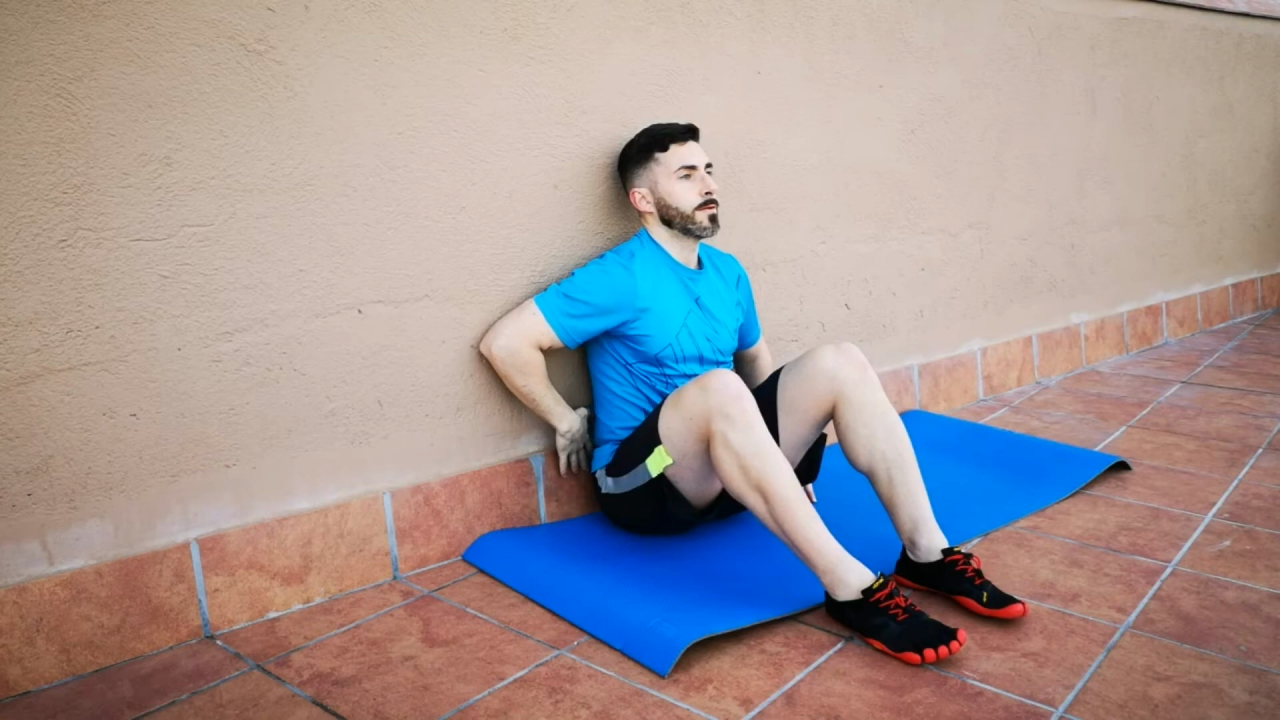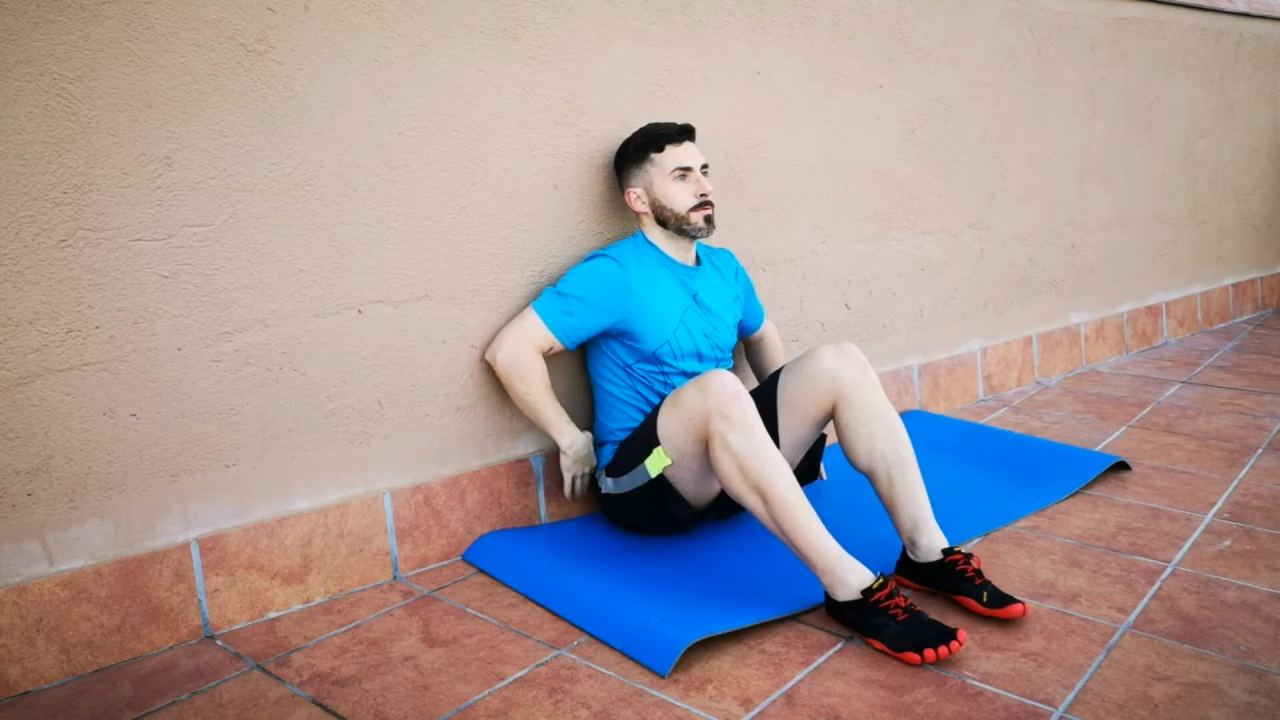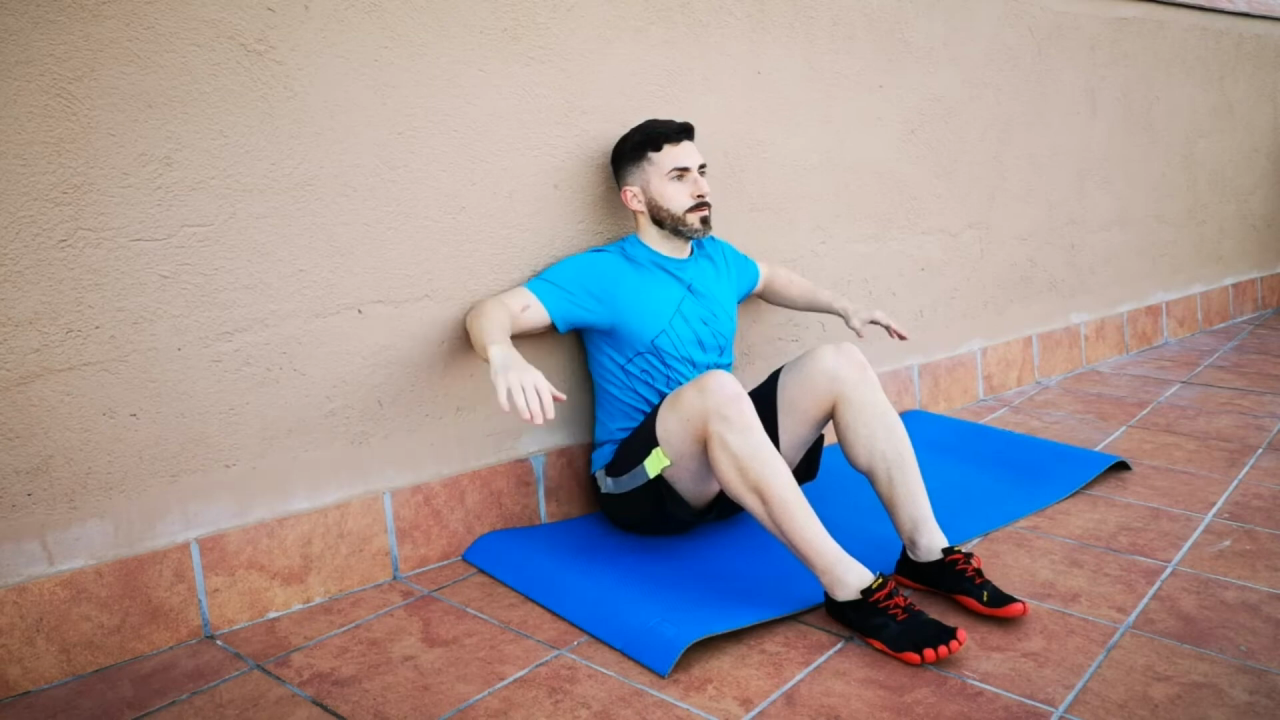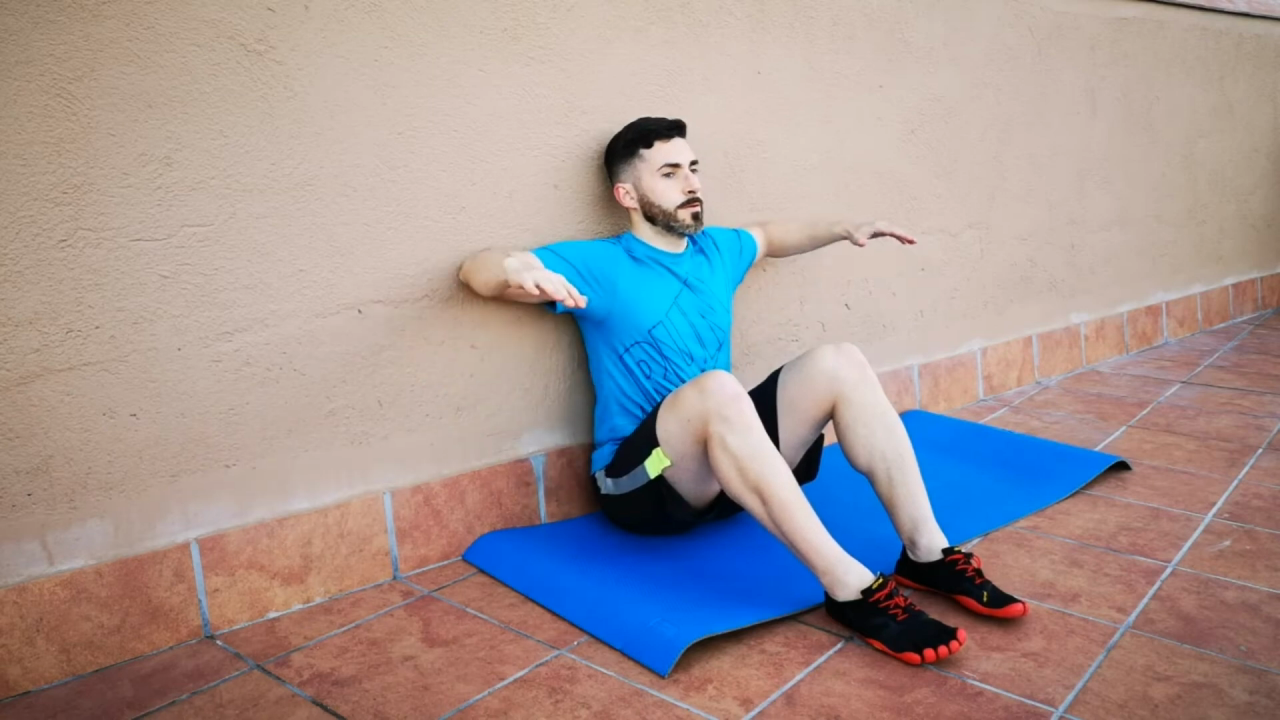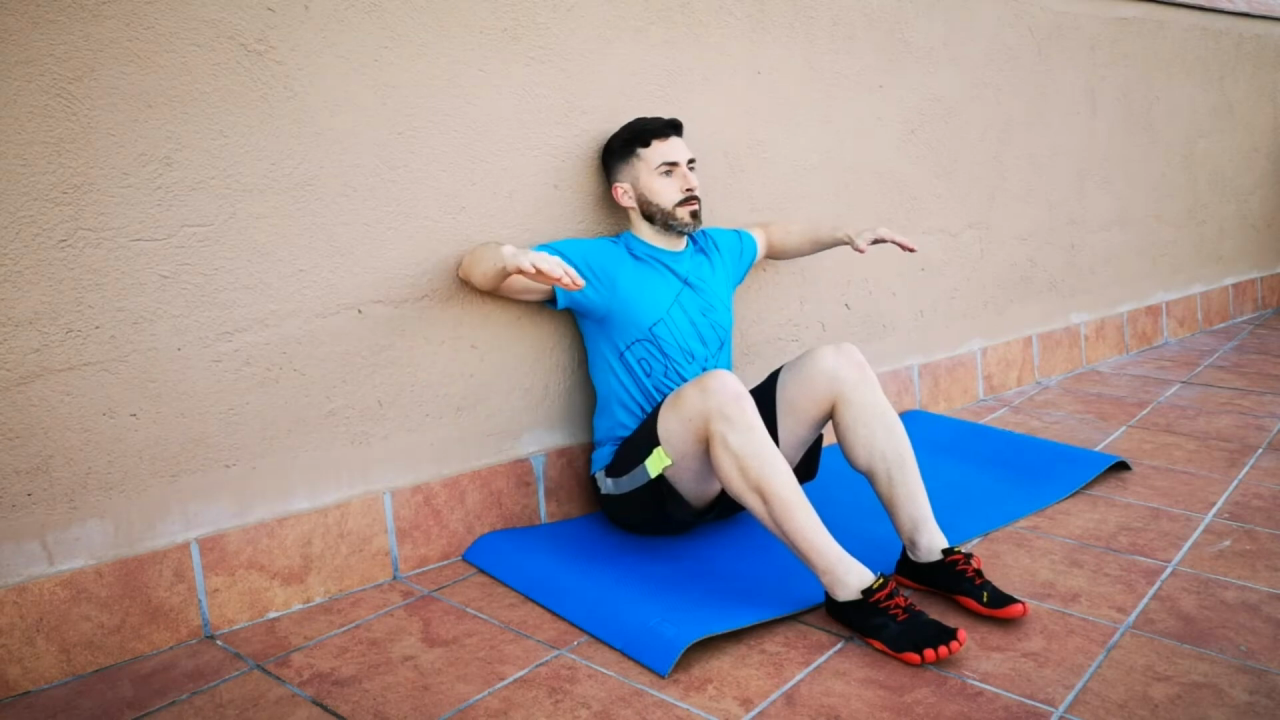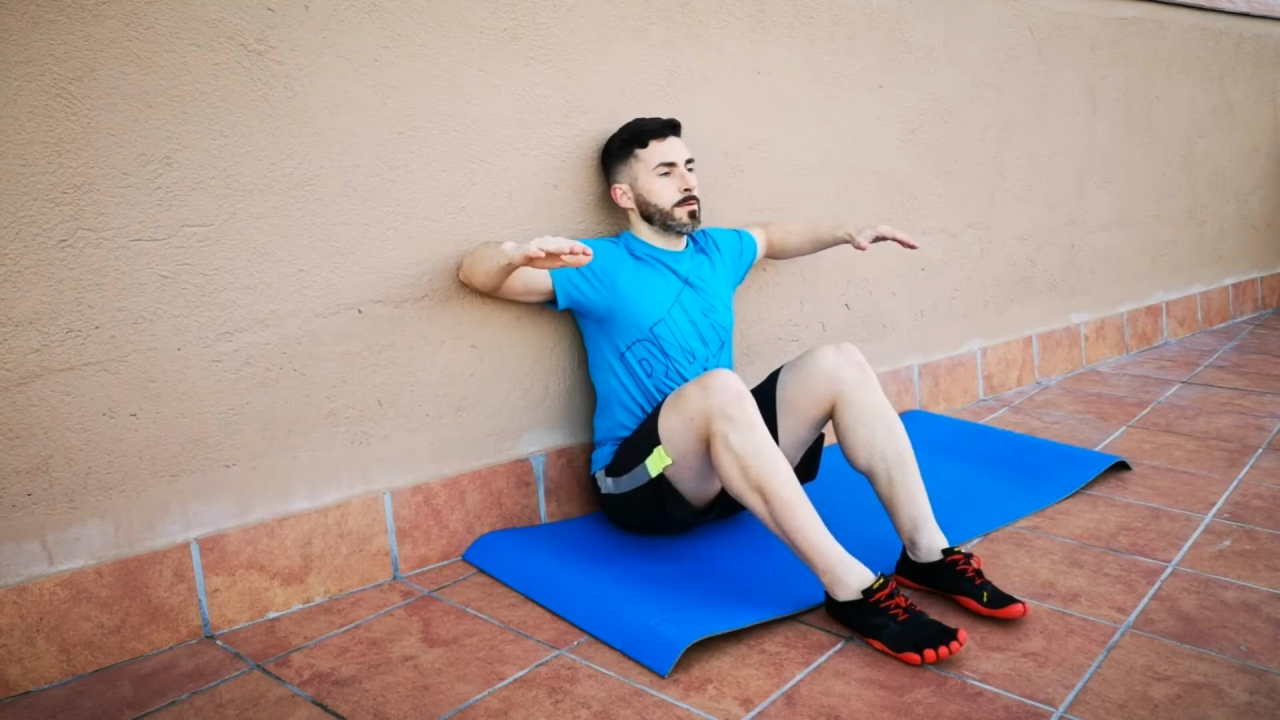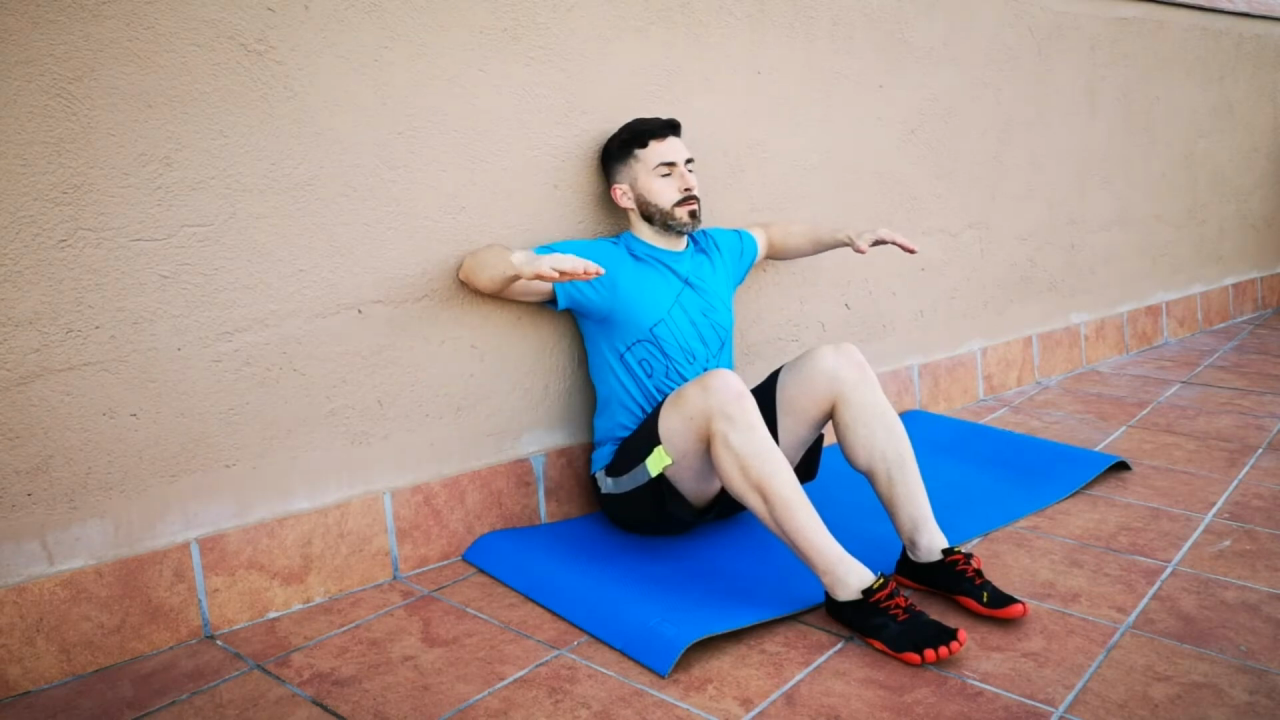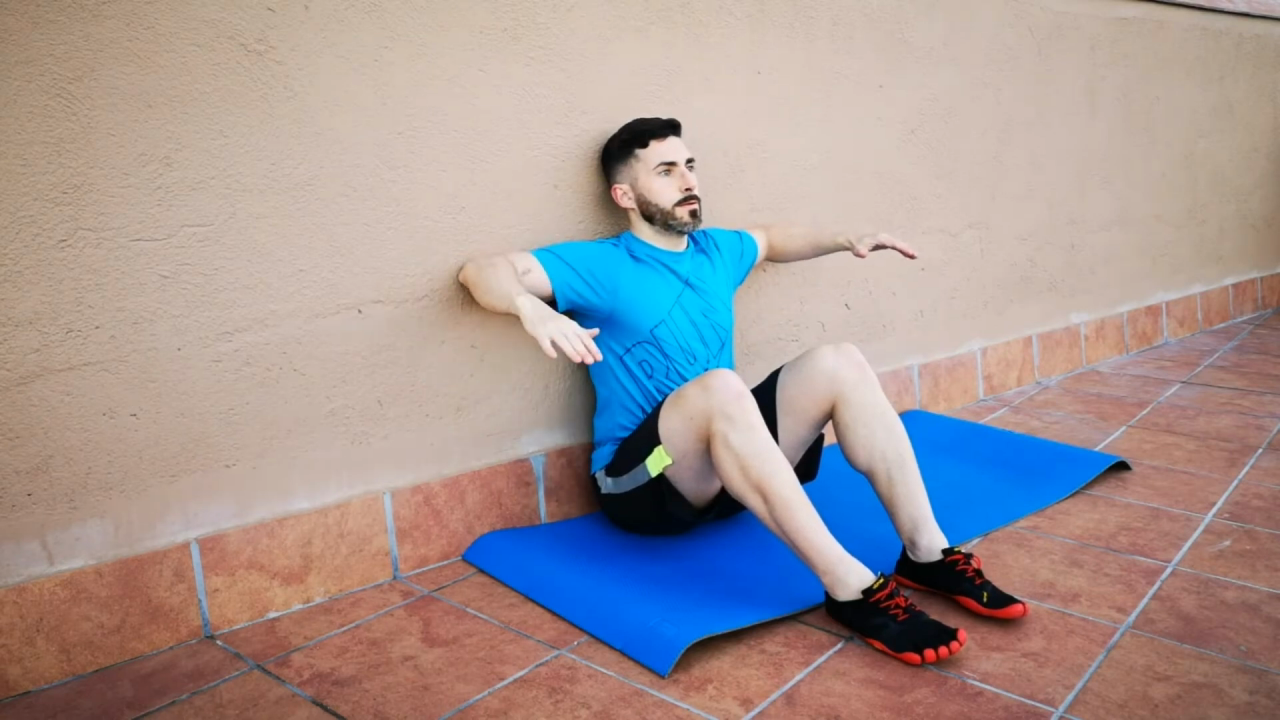
dt=0.5s
person 1, frame 1
left shoulder: (727, 271)
right shoulder: (618, 278)
left elbow: (756, 361)
right elbow: (503, 342)
left wrist: (784, 452)
right wrist: (567, 421)
left hip: (730, 470)
right hip: (642, 483)
left knee: (839, 362)
right knee: (718, 386)
left ankle: (926, 552)
right ankle: (851, 587)
person 1, frame 2
left shoulder: (723, 267)
right shoulder: (612, 275)
left elbow: (760, 335)
right elbow: (508, 350)
left wrist: (804, 413)
right wrist: (573, 441)
left hip: (729, 468)
right hip: (642, 482)
left knee: (838, 362)
right knee: (717, 388)
left ankle: (926, 552)
right ankle: (850, 587)
person 1, frame 3
left shoulder: (718, 259)
right shoulder: (603, 275)
left elbow: (768, 278)
right elbow: (489, 314)
left wrist: (842, 308)
right wrist: (506, 357)
left hip: (729, 463)
right hip: (642, 482)
left knee: (840, 361)
right knee: (716, 388)
left ankle: (927, 552)
right ankle: (851, 587)
person 1, frame 4
left shoulder: (715, 250)
right shoulder: (599, 265)
left elbow: (769, 236)
right elbow: (474, 272)
left wrist: (842, 231)
right wrist: (518, 268)
left hip: (728, 466)
right hip: (642, 483)
left knee: (839, 363)
right knee: (717, 388)
left ankle: (927, 552)
right ankle: (851, 587)
person 1, frame 5
left shoulder: (716, 250)
right shoulder: (601, 264)
left elbow: (771, 237)
right elbow: (472, 269)
left wrist: (843, 237)
right wrist: (512, 259)
left hip: (732, 463)
right hip: (641, 483)
left knee: (839, 363)
right knee: (718, 388)
left ankle: (926, 552)
right ankle: (851, 588)
person 1, frame 6
left shoulder: (715, 250)
right shoulder: (602, 266)
left elbow: (769, 236)
right elbow: (474, 273)
left wrist: (843, 235)
right wrist: (517, 251)
left hip: (729, 467)
right hip: (640, 482)
left knee: (838, 363)
right knee: (719, 386)
left ankle: (926, 553)
right ankle: (850, 587)
person 1, frame 7
left shoulder: (717, 250)
right shoulder: (603, 266)
left elbow: (772, 237)
right elbow: (475, 270)
left wrist: (844, 237)
right wrist: (525, 263)
left hip: (731, 464)
right hip: (642, 483)
left knee: (839, 363)
right knee: (720, 387)
left ankle: (926, 552)
right ankle: (851, 587)
person 1, frame 8
left shoulder: (716, 251)
right shoulder: (601, 265)
left elbow: (770, 239)
right elbow: (480, 270)
left wrist: (845, 241)
right wrist: (534, 308)
left hip: (731, 466)
right hip: (641, 484)
left knee: (839, 363)
right knee: (719, 386)
left ankle: (926, 552)
right ankle: (850, 587)
